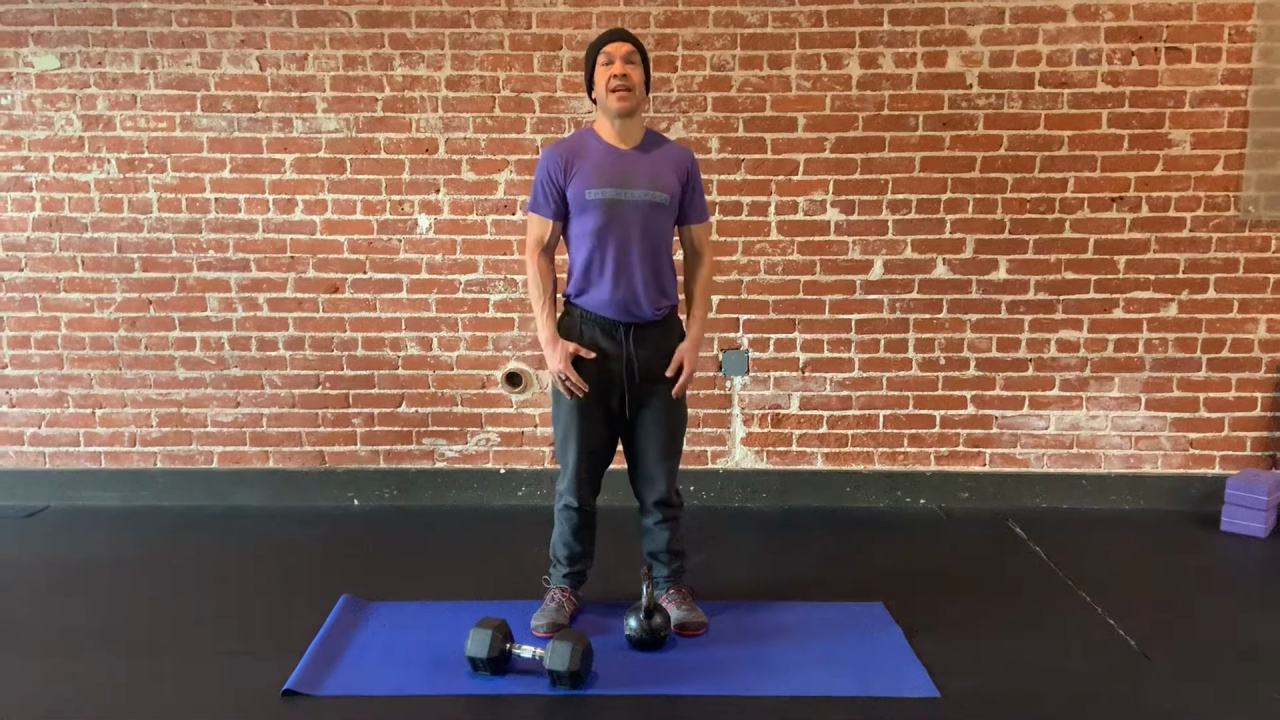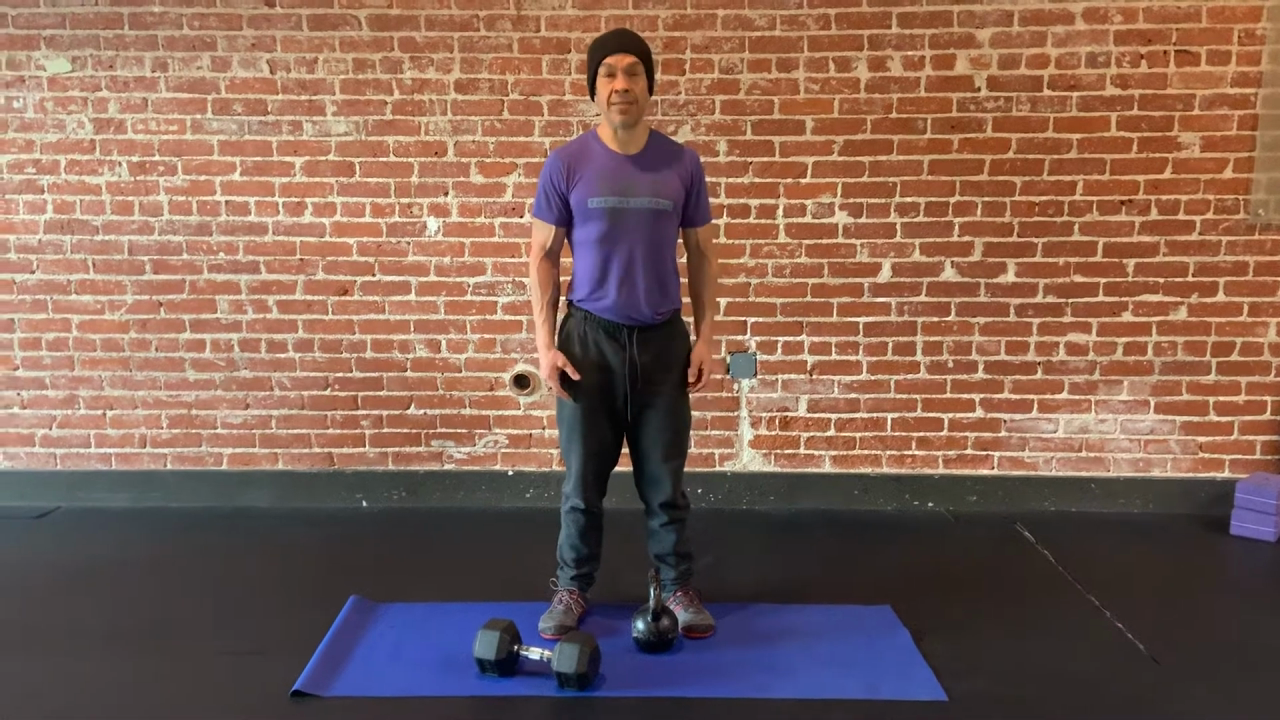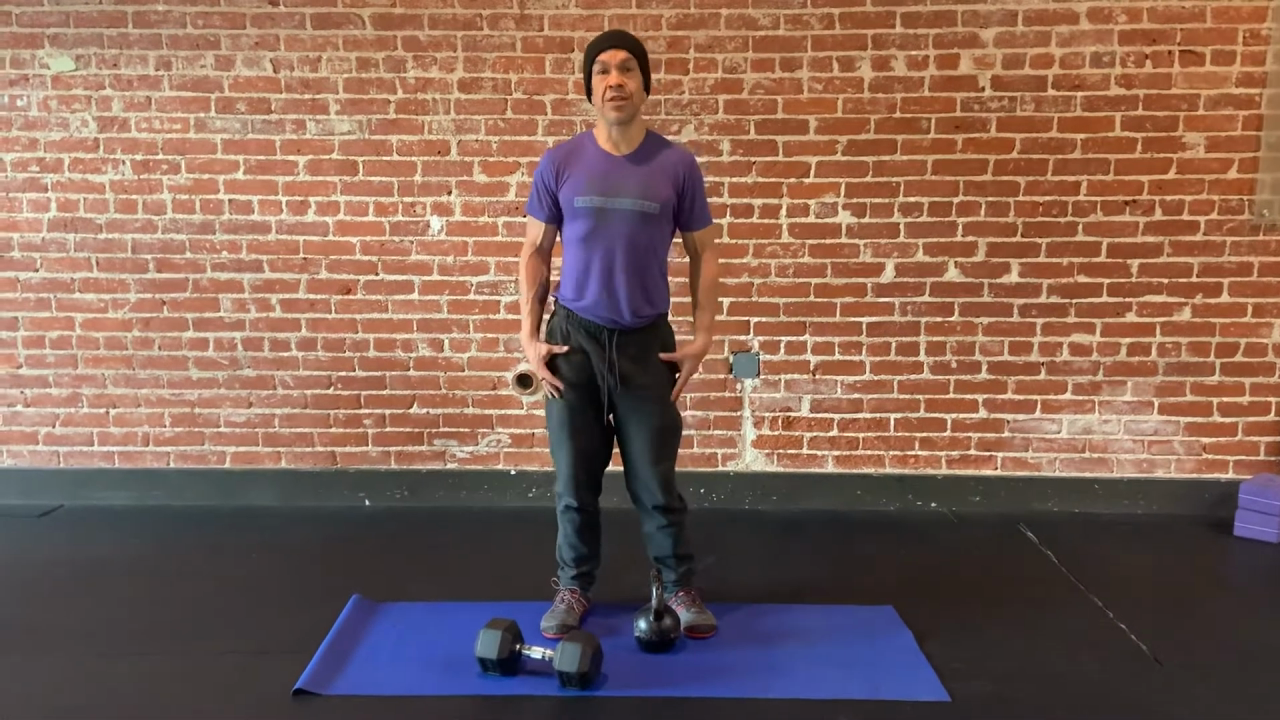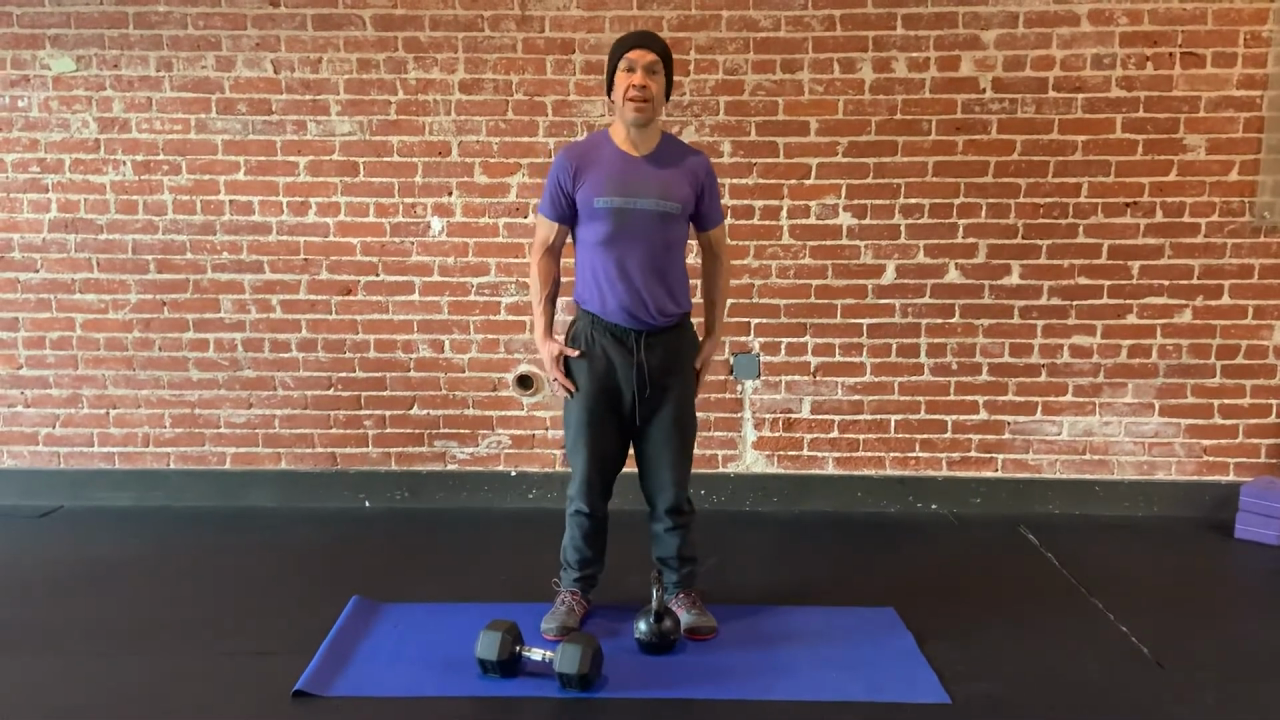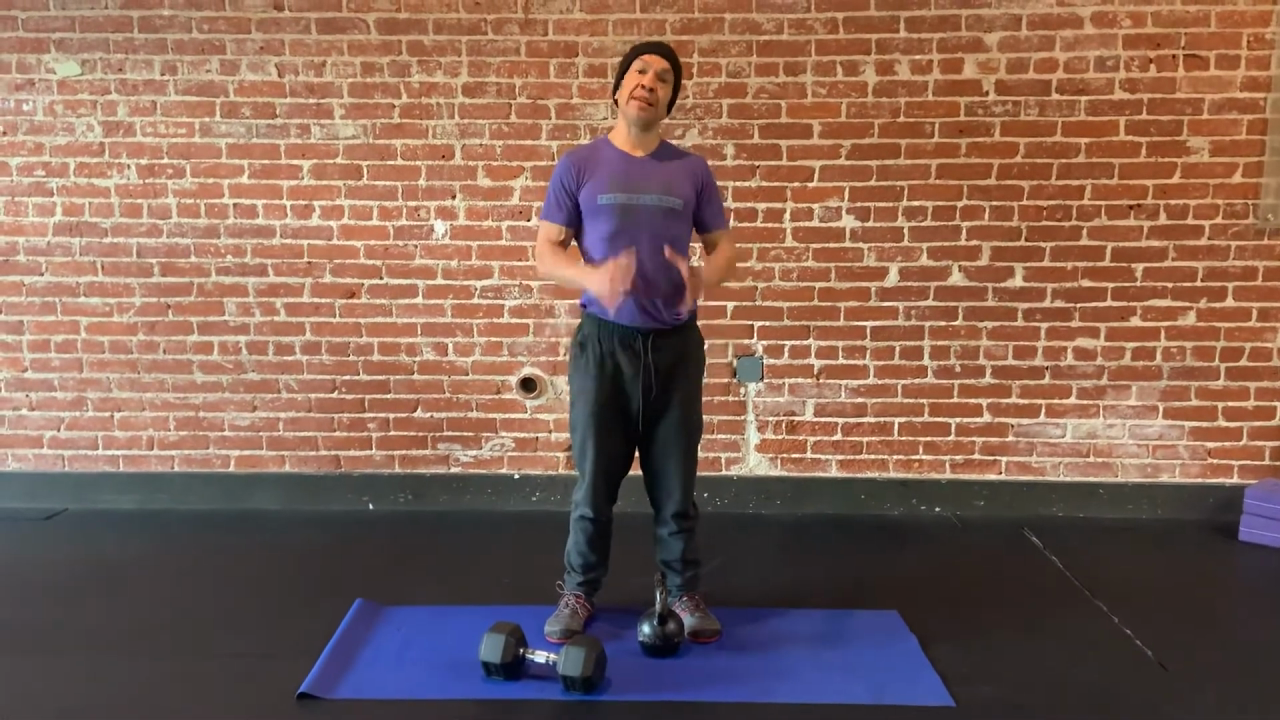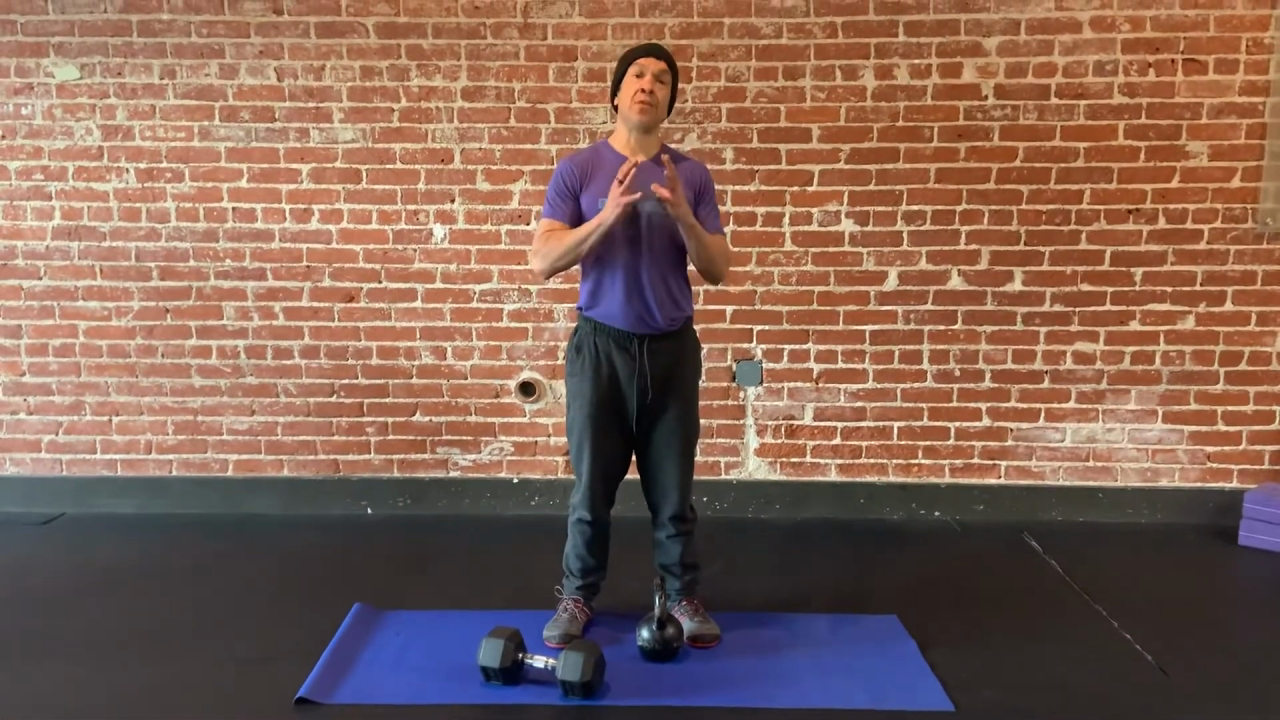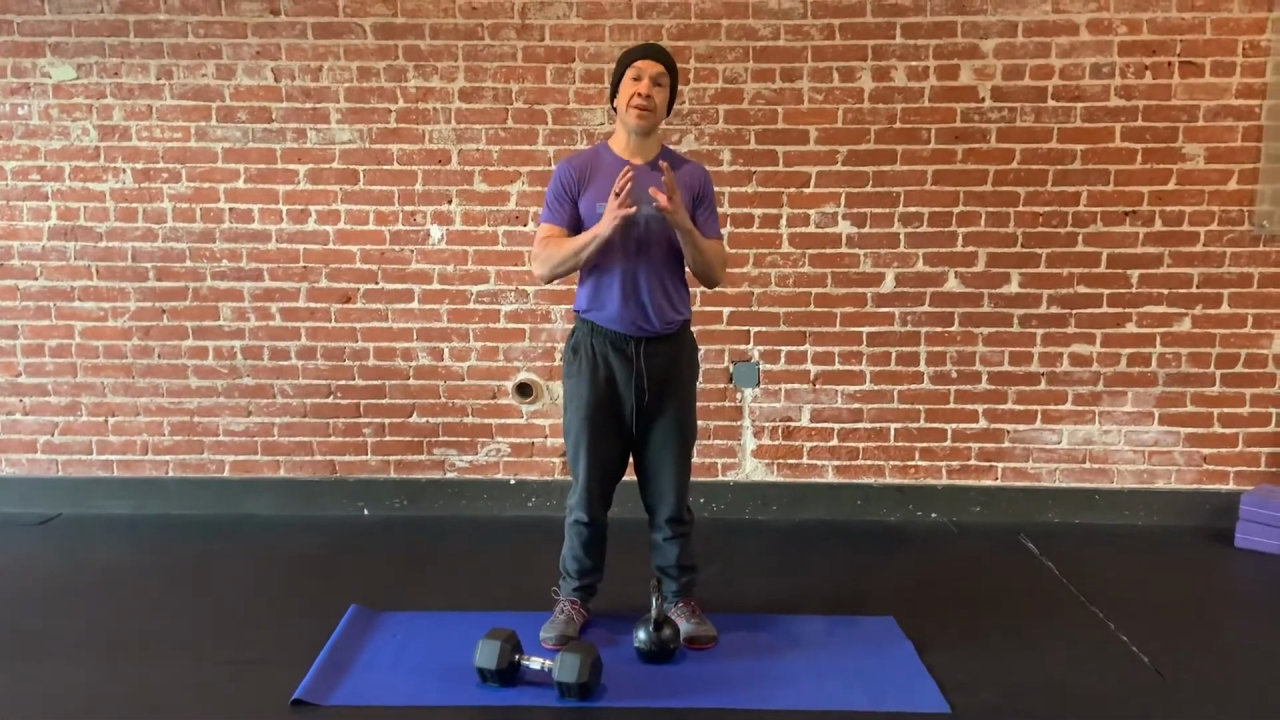
dt=0.7s
person 1, frame 1
left shoulder: (678, 161)
right shoulder: (563, 158)
left elbow: (698, 252)
right elbow: (538, 251)
left wrist: (693, 336)
right wrist: (550, 337)
left hip: (658, 337)
right hip: (587, 335)
left knee: (659, 478)
right knee: (577, 475)
left ankle: (670, 585)
right ankle: (565, 586)
person 1, frame 2
left shoulder: (682, 163)
right shoulder: (567, 163)
left elbow: (700, 253)
right elbow: (544, 255)
left wrist: (704, 337)
right wrist: (545, 344)
left hip: (662, 339)
right hip: (589, 337)
left knee: (664, 480)
right knee: (583, 478)
left ankle: (677, 587)
right ankle: (573, 588)
person 1, frame 3
left shoulder: (677, 165)
right shoulder: (559, 162)
left elbow: (703, 254)
right elbow: (535, 251)
left wrist: (700, 338)
right wrist: (529, 335)
left hip: (646, 342)
right hip: (574, 338)
left knee: (656, 480)
right knee: (575, 478)
left ankle: (680, 587)
right ankle: (574, 587)
person 1, frame 4
left shoulder: (693, 167)
right shoulder: (575, 162)
left elbow: (715, 253)
right elbow: (545, 248)
left wrist: (713, 336)
right wrist: (543, 335)
left hip: (670, 344)
right hip: (596, 341)
left knee: (669, 483)
right knee: (588, 480)
left ankle: (681, 589)
right ankle: (575, 589)
person 1, frame 5
left shoulder: (692, 170)
right shoulder: (577, 165)
left elbow: (725, 249)
right elbow: (546, 255)
left wrist: (706, 275)
right wrist: (591, 277)
left hip: (674, 344)
right hip: (604, 342)
left knee: (674, 482)
right knee: (594, 481)
left ankle: (684, 592)
right ankle: (579, 591)
person 1, frame 6
left shoulder: (692, 175)
right shoulder: (577, 169)
left elbow: (717, 269)
right elbow: (542, 260)
left wrist: (682, 215)
right wrist: (609, 214)
left hip: (671, 347)
right hip: (600, 345)
left knee: (673, 487)
right knee: (592, 484)
left ankle: (683, 596)
right ankle: (578, 596)
person 1, frame 7
left shoulder: (692, 178)
right shoulder: (576, 171)
left elbow: (714, 273)
right elbow: (543, 264)
left wrist: (678, 220)
right wrist: (605, 225)
left hip: (668, 350)
right hip: (598, 346)
left knee: (669, 489)
right knee: (588, 485)
left ankle: (680, 598)
right ankle: (574, 598)
